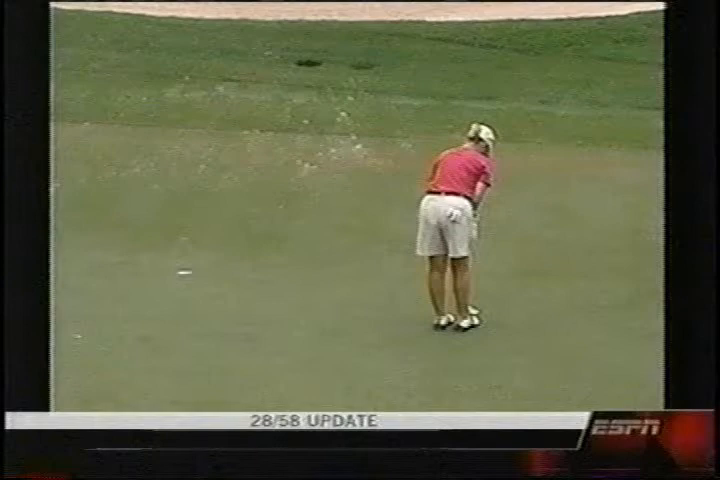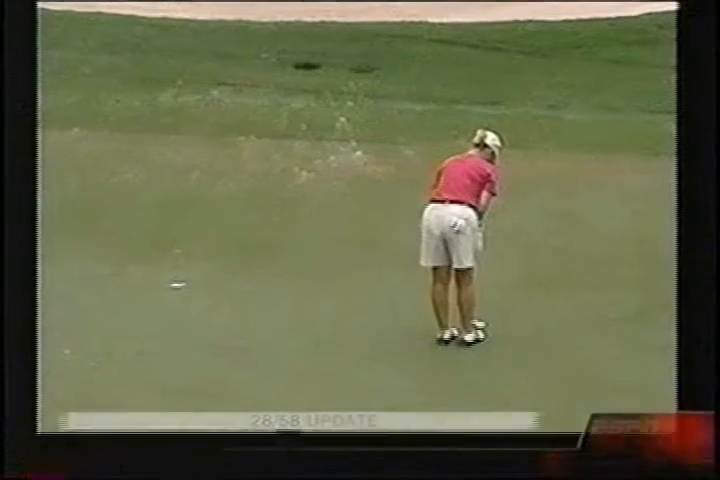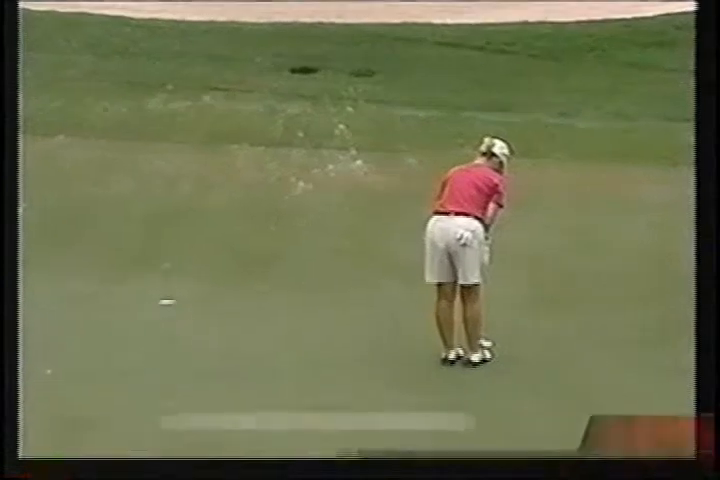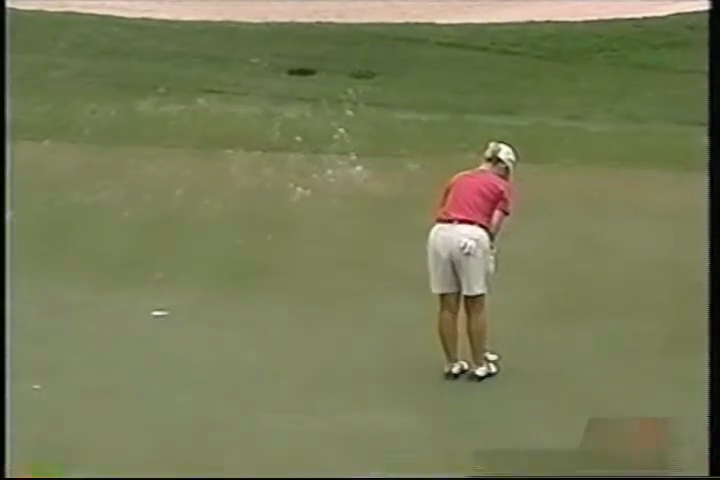
dt=0.2s
person 1, frame 1
left shoulder: (444, 155)
right shoulder: (484, 162)
right elbow: (477, 196)
right wrist: (471, 214)
left hip: (430, 204)
right hip: (456, 207)
left knee: (436, 266)
right knee: (461, 267)
left ankle: (441, 316)
right ankle: (463, 318)
person 1, frame 2
left shoulder: (448, 162)
right shoulder: (489, 169)
right elbow: (482, 205)
right wrist: (477, 224)
left hip: (433, 213)
right hip: (461, 216)
left knee: (439, 278)
right knee: (465, 279)
left ankle: (444, 330)
right ankle: (468, 331)
person 1, frame 3
left shoulder: (453, 172)
right shoulder: (496, 180)
right elbow: (489, 217)
right wrist: (483, 237)
left hip: (437, 226)
right hip: (466, 229)
left knee: (444, 295)
right knee: (471, 296)
left ankle: (449, 350)
right ankle: (474, 352)
person 1, frame 4
left shoulder: (457, 178)
right shoulder: (502, 186)
right elbow: (494, 226)
right wrist: (488, 246)
left hip: (440, 234)
right hip: (470, 238)
left knee: (447, 306)
right knee: (475, 307)
left ankle: (453, 364)
right ankle: (479, 365)
